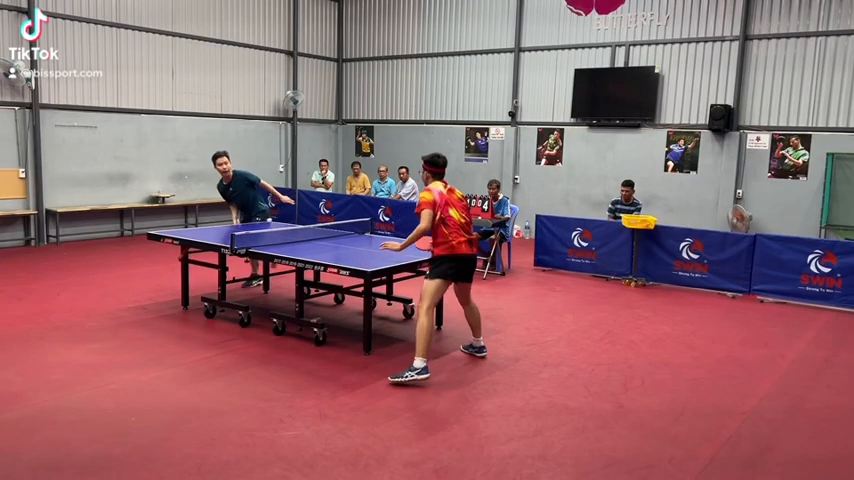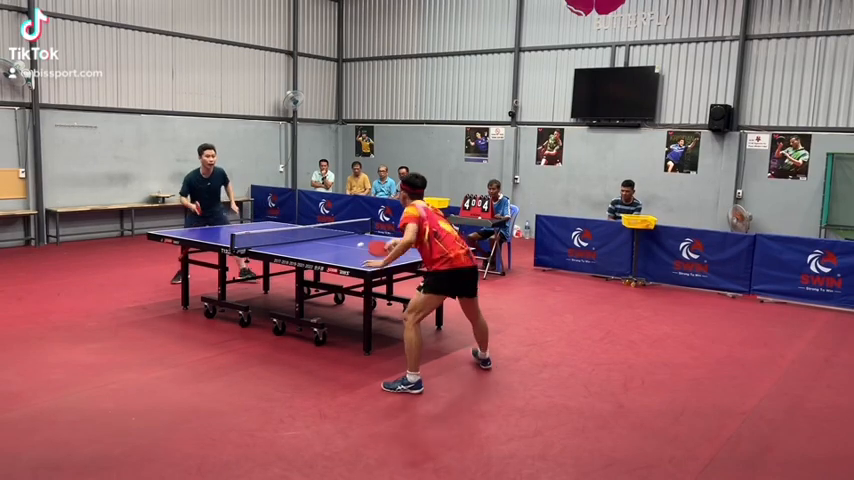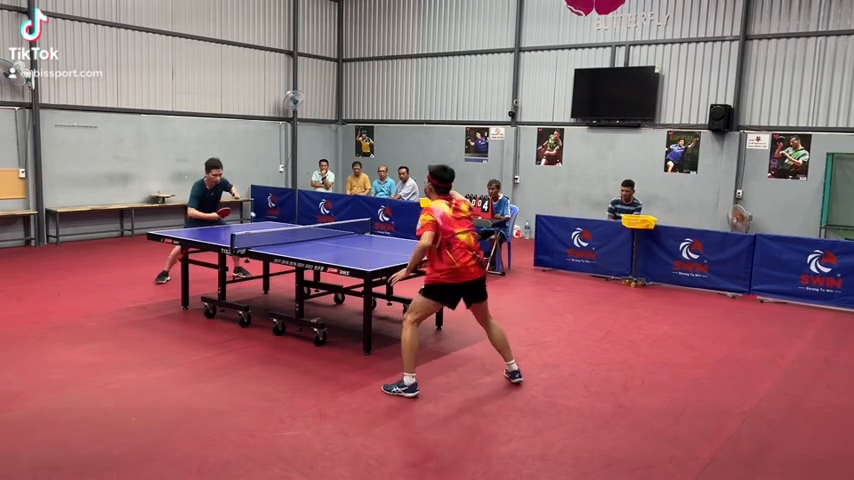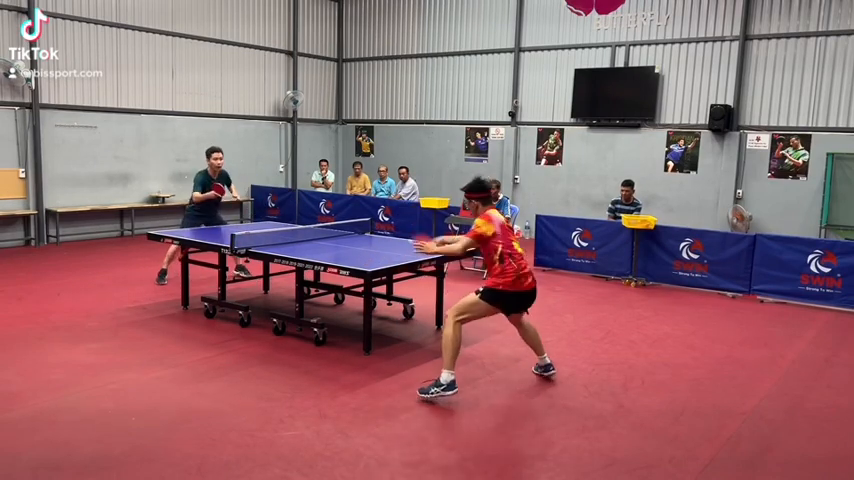
dt=0.4s
person 1, frame 1
left shoulder: (428, 194)
right shoulder: (457, 194)
left elbow: (424, 226)
left wrist: (400, 246)
left hip: (448, 255)
right hip: (468, 252)
left knee: (425, 308)
right knee: (465, 300)
left ankle: (419, 366)
right ankle: (478, 345)
person 1, frame 2
left shoulder: (412, 210)
right shoulder: (432, 211)
left elbow: (410, 239)
left wrist: (384, 262)
right wrist: (398, 243)
left hip: (445, 270)
right hip: (468, 265)
left knee: (411, 319)
right knee: (474, 315)
left ankle: (413, 379)
right ankle: (483, 357)
person 1, frame 3
left shoulder: (431, 212)
right shoulder: (463, 205)
left elbow: (425, 244)
left wrist: (407, 270)
right wrist: (448, 188)
left hip: (447, 278)
right hip: (476, 274)
left knee: (410, 320)
right knee: (487, 321)
left ankle: (408, 382)
right ankle: (513, 369)
person 1, frame 4
left shoulder: (486, 219)
right shoulder: (500, 218)
left elbow: (460, 248)
right elbow: (466, 240)
left wrist: (435, 249)
right wrist: (440, 241)
left hip: (505, 285)
right hip: (526, 285)
left knee: (453, 317)
right knee: (518, 321)
left ankle: (446, 381)
right ankle: (544, 363)
person 2, frame 1
left shoulder: (242, 176)
right shoulder: (221, 187)
left elbow: (263, 184)
right elbow: (233, 204)
left wrist: (280, 197)
right wrist: (235, 218)
left hip: (260, 213)
right hip: (247, 216)
left ankle: (256, 276)
person 2, frame 2
left shoulder: (220, 173)
right shoulder: (191, 177)
left elbow: (227, 184)
right elbow: (182, 198)
left wrist: (232, 202)
right wrist: (191, 206)
left hip: (216, 212)
right hip: (197, 214)
left ankle: (244, 270)
person 2, frame 3
left shoulder: (221, 182)
right shoulder: (197, 188)
left elbow: (231, 187)
right elbow: (191, 212)
left wrist: (235, 193)
right wrist: (209, 216)
left hip: (214, 217)
right hip: (195, 219)
right knee: (181, 247)
left ankle: (237, 268)
right ankle: (165, 272)
person 2, frame 4
left shoulder: (224, 174)
right shoulder: (200, 177)
left elbow: (230, 184)
right elbow: (196, 197)
left wrist: (234, 192)
right wrist: (208, 195)
left hip: (212, 213)
right hip: (194, 213)
left ankle: (239, 267)
right ankle: (163, 271)
